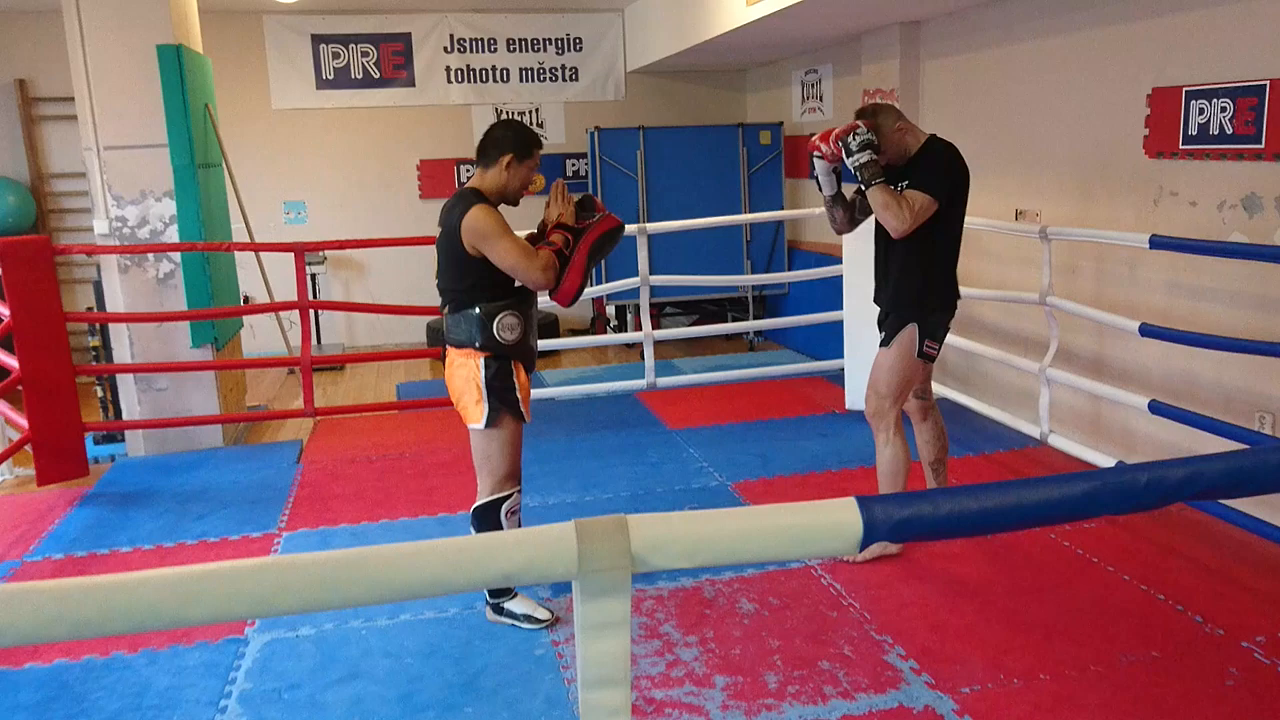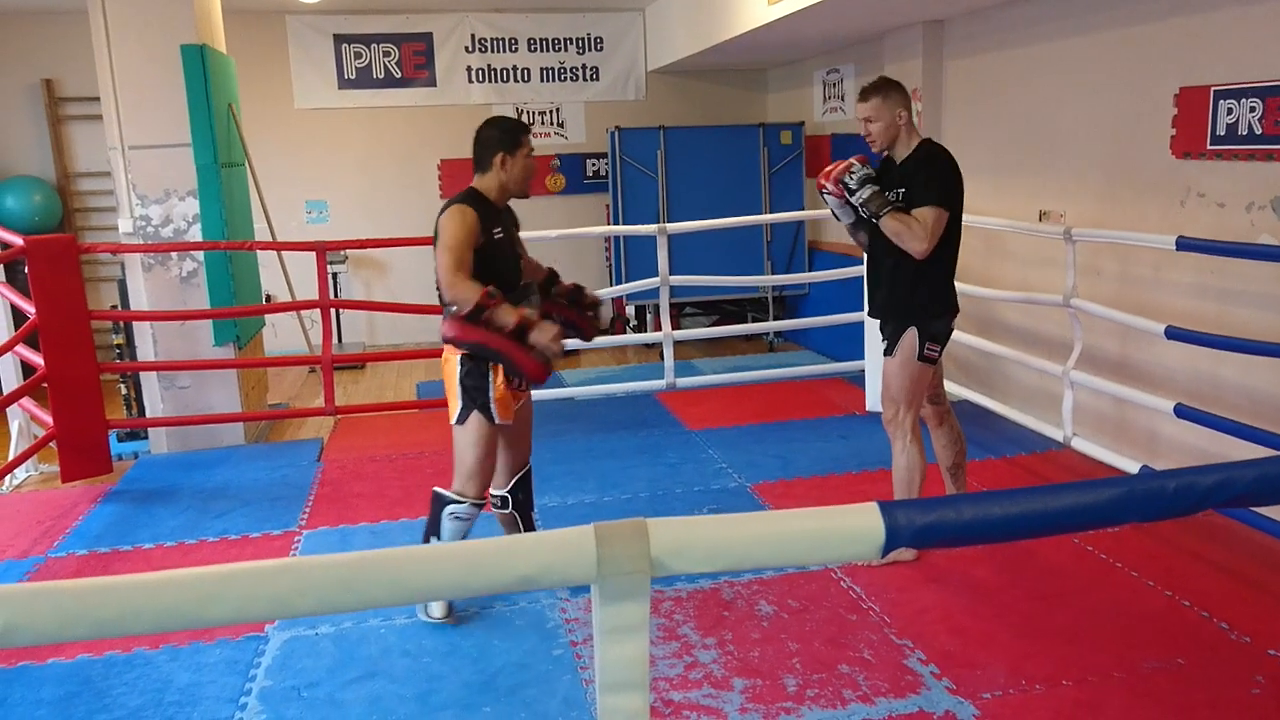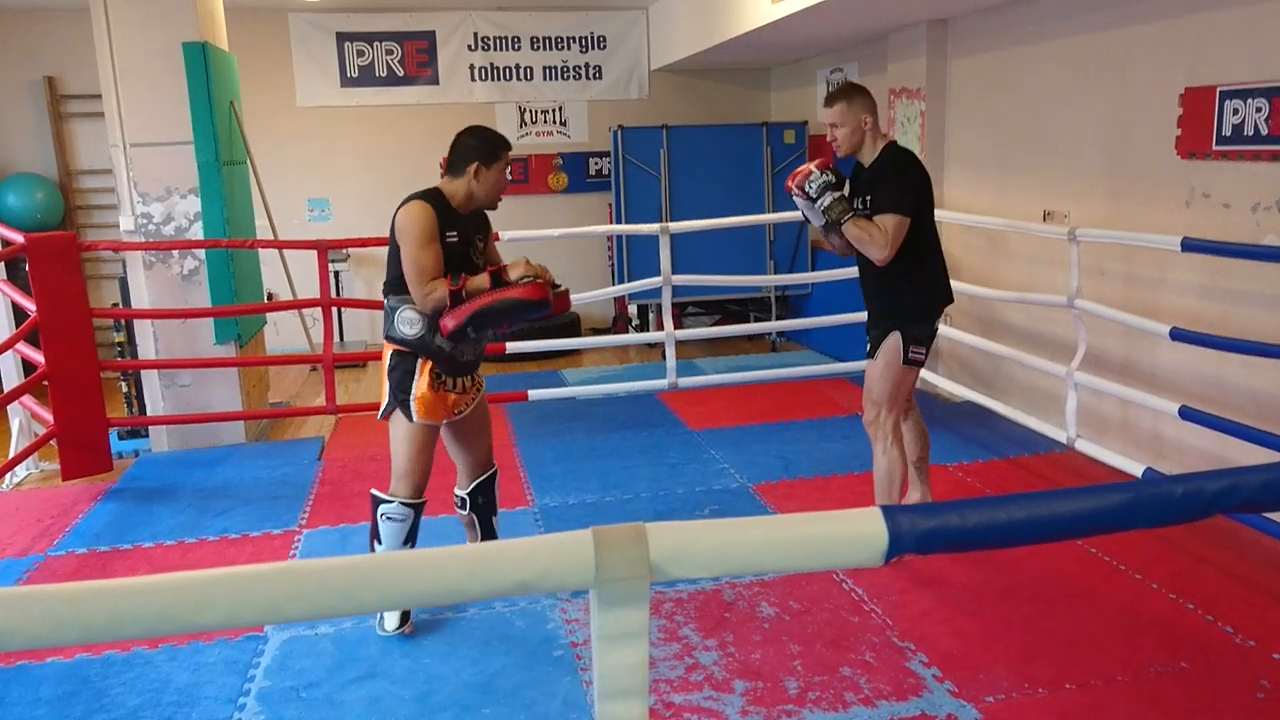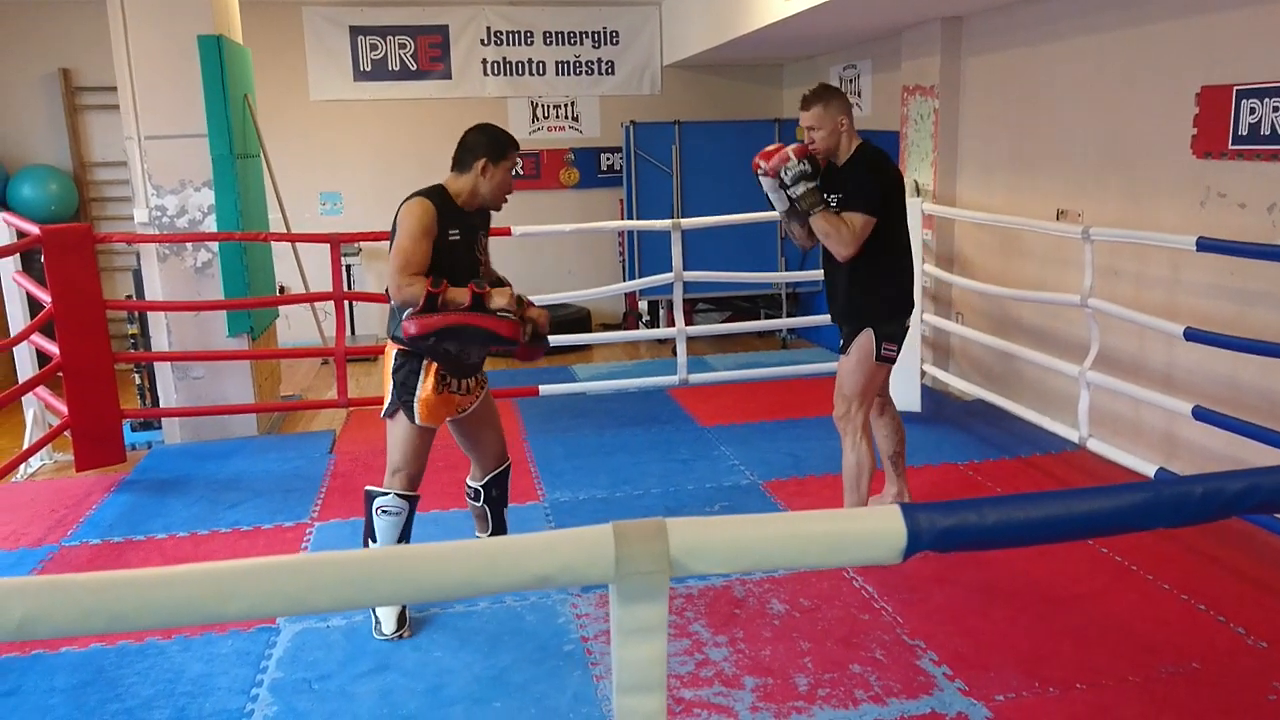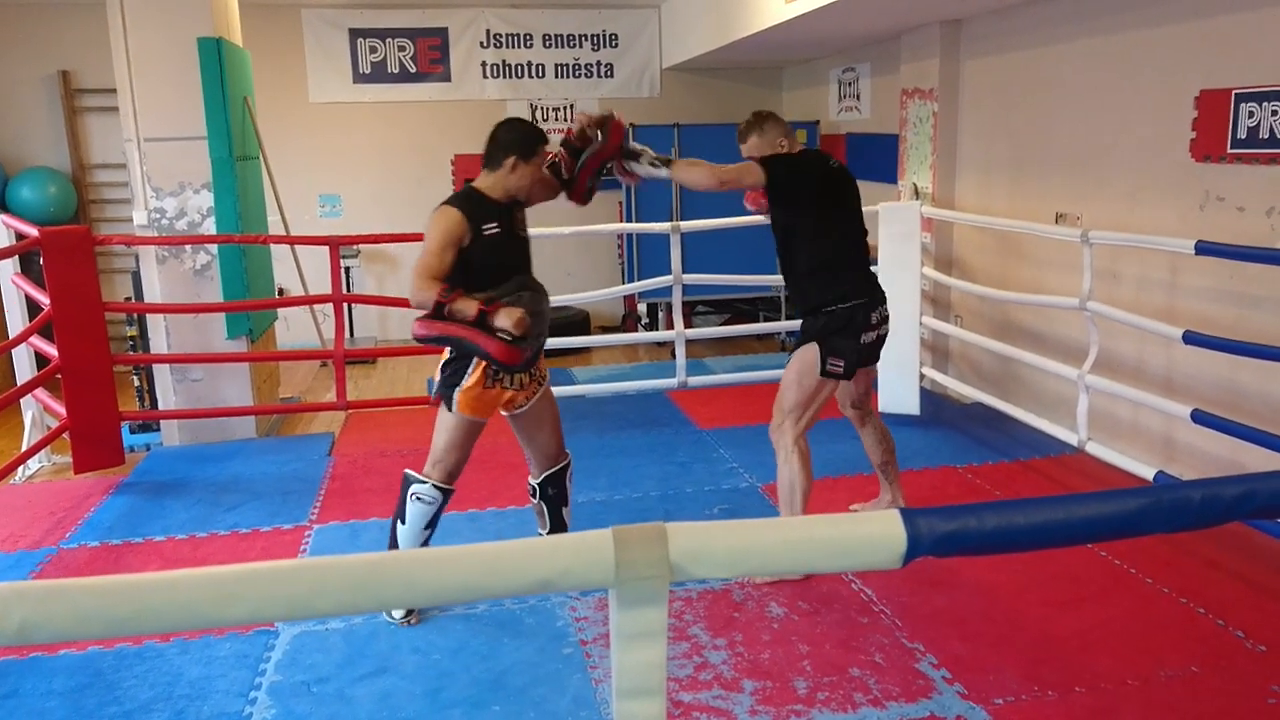
dt=1s
person 1, frame 1
left shoulder: (469, 208)
right shoulder: (477, 216)
left elbow: (516, 266)
right elbow: (539, 277)
left wrist: (552, 231)
right wrist: (561, 228)
left hip: (486, 359)
right hip: (486, 364)
left knee: (494, 473)
right knee: (500, 480)
right ankle: (501, 597)
person 1, frame 2
left shoulder: (503, 215)
right shoulder: (462, 214)
left elbow: (528, 271)
right elbow: (453, 282)
right wrist: (528, 325)
left hip: (509, 361)
right hip: (477, 365)
left knee: (512, 469)
right knee: (473, 482)
person 1, frame 3
left shoulder: (476, 220)
right shoulder: (419, 211)
left elbow: (491, 280)
right elbow: (429, 294)
left wrist: (529, 279)
right wrist: (502, 277)
left hip: (462, 366)
right hip: (415, 367)
left knee: (479, 467)
right knee: (408, 484)
person 1, frame 4
left shoulder: (478, 218)
right shoulder: (423, 210)
right elbow: (402, 287)
left wrist: (522, 309)
right wrist: (483, 300)
left hip: (464, 363)
right hip: (417, 365)
left knee: (493, 462)
right knee: (402, 481)
person 1, frame 5
left shoulder: (511, 204)
right shoulder: (456, 214)
left elbow: (566, 184)
right elbow: (421, 289)
left wrist: (575, 148)
right wrist: (490, 314)
left hip: (521, 361)
right hip: (474, 365)
left knee: (552, 461)
right knee: (440, 471)
person 2, frame 1
left shoulder: (941, 161)
right shoulder: (887, 163)
left elbow: (900, 222)
right elbow: (844, 224)
left wrist: (865, 168)
right wrist: (829, 180)
left hip: (922, 305)
right hip: (899, 300)
left knee: (881, 409)
right knee: (917, 402)
person 2, frame 2
left shoulder: (935, 165)
right shoulder: (885, 168)
left elbow: (921, 242)
right elbow: (873, 242)
left wrist: (872, 199)
right wrist: (848, 211)
left hip: (922, 310)
right hip: (900, 307)
left knee: (897, 417)
right knee: (931, 408)
person 2, frame 3
left shoulder: (900, 169)
right shoulder: (860, 173)
left elbow: (881, 249)
right elbow: (848, 246)
left wrist: (833, 201)
right wrist: (817, 212)
left hip: (909, 310)
right hip: (889, 307)
left knee: (879, 419)
right knee: (900, 406)
right ankle: (919, 497)
person 2, frame 4
left shoulder: (872, 169)
right shoulder: (830, 170)
left elbow: (844, 245)
right elbow: (807, 238)
left wrist: (804, 188)
right wrist: (780, 193)
left hip: (880, 309)
right hip: (858, 305)
left knee: (848, 413)
right knee: (875, 400)
right ankle: (897, 492)
person 2, frame 5
left shoulder: (799, 169)
right shoulder: (828, 173)
left elbow: (721, 177)
left wrist: (649, 163)
right wrist: (773, 212)
left hip: (838, 316)
right hip: (864, 310)
left knee: (785, 431)
right knee: (857, 409)
right ankle: (894, 496)
